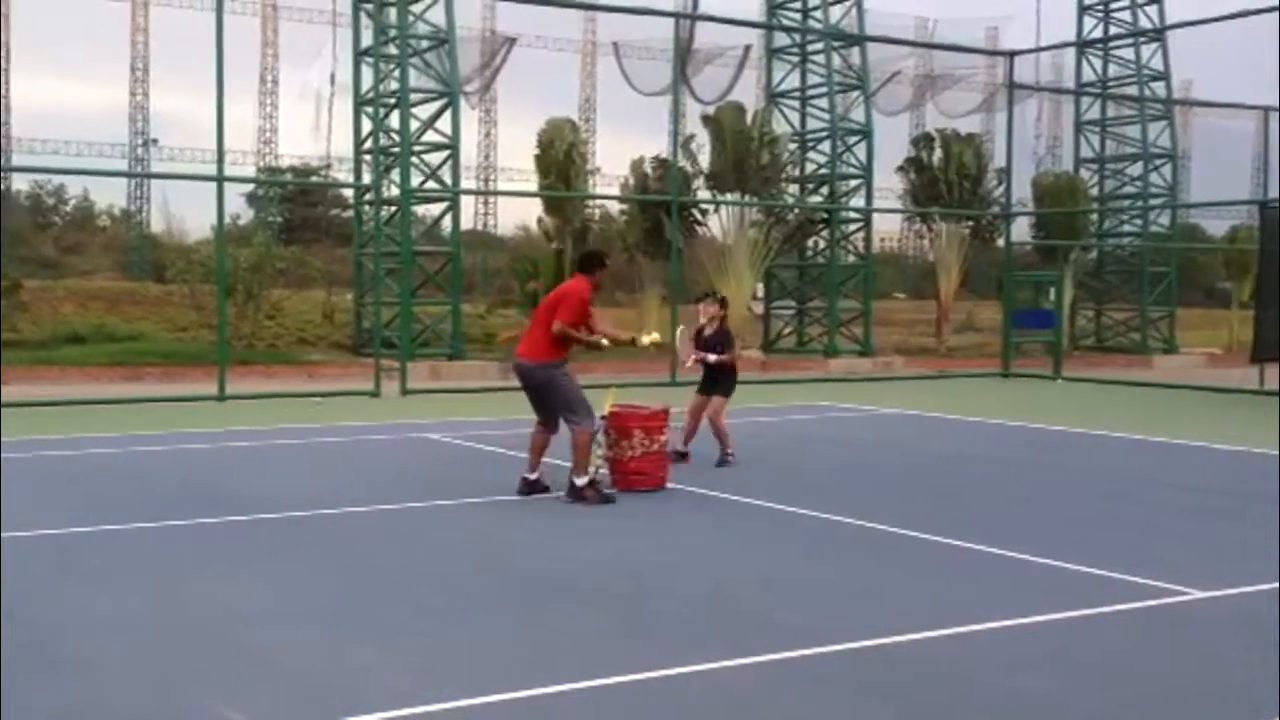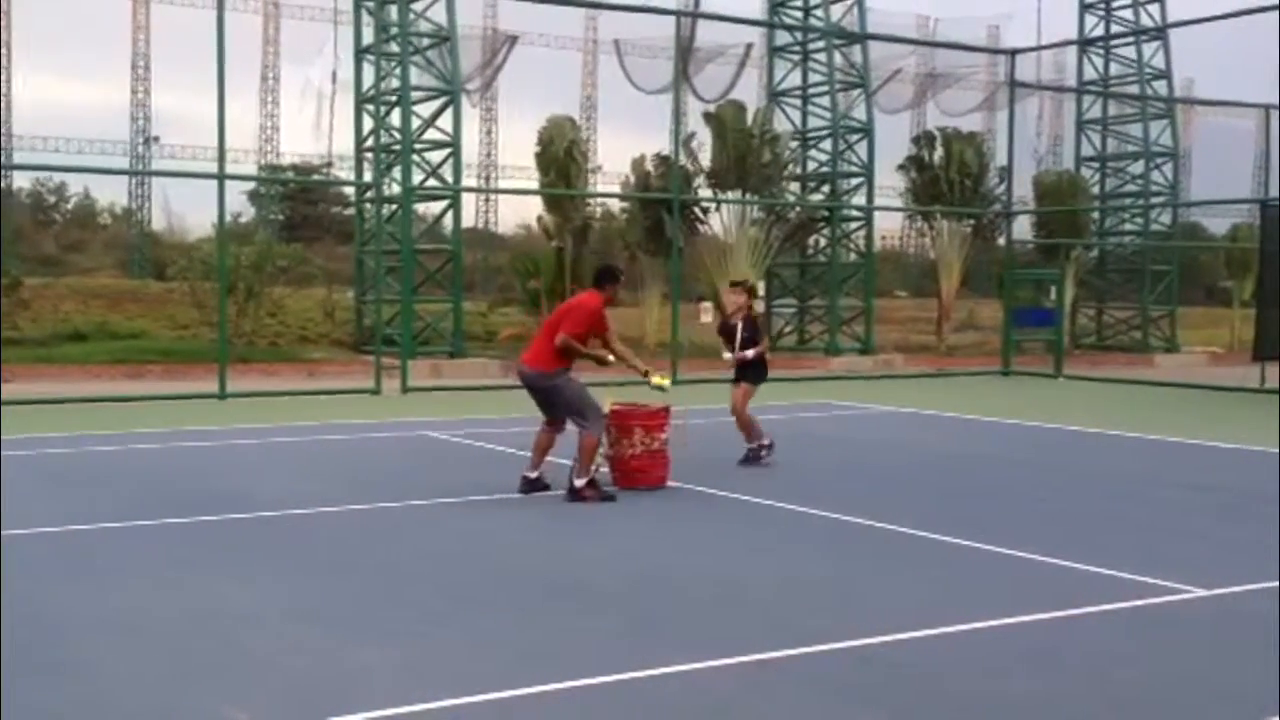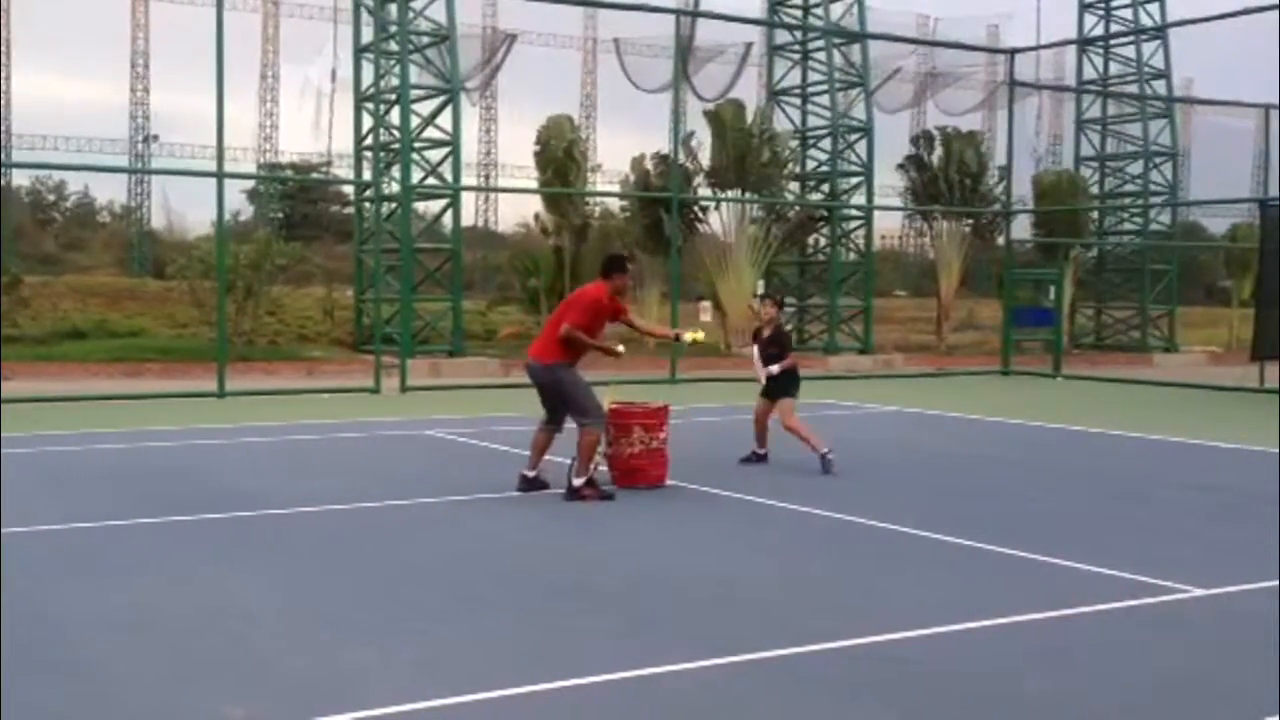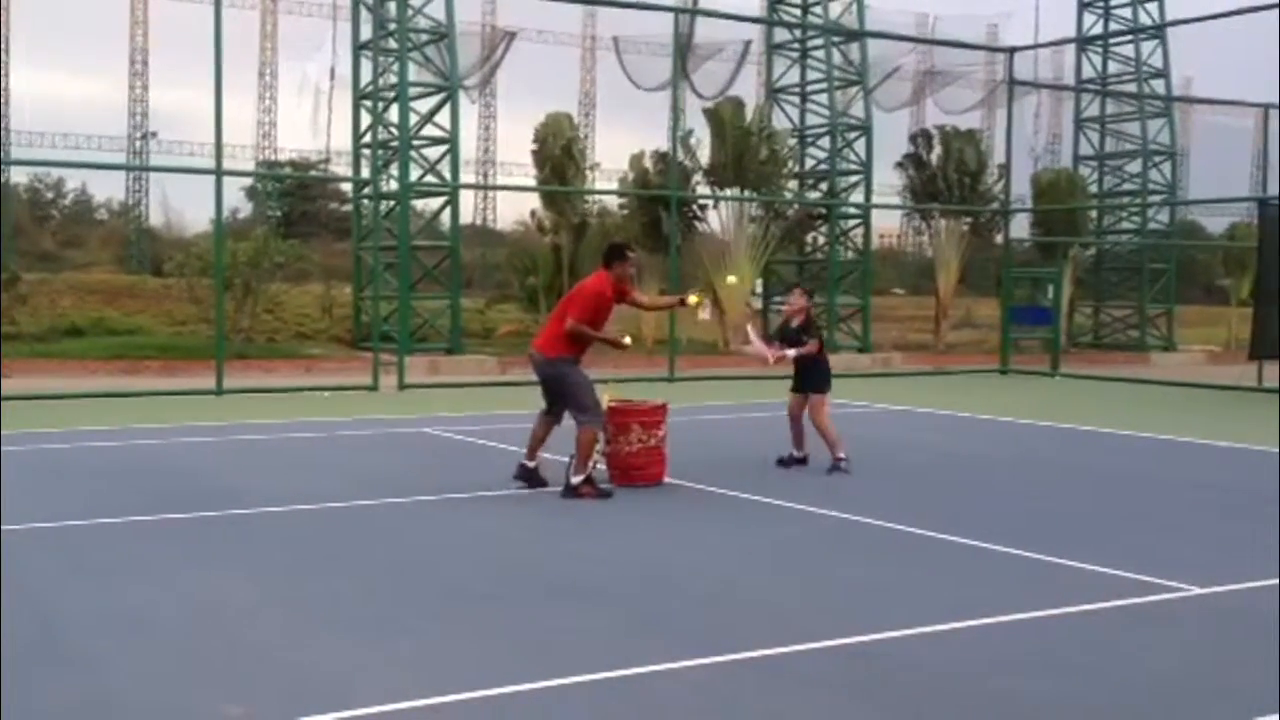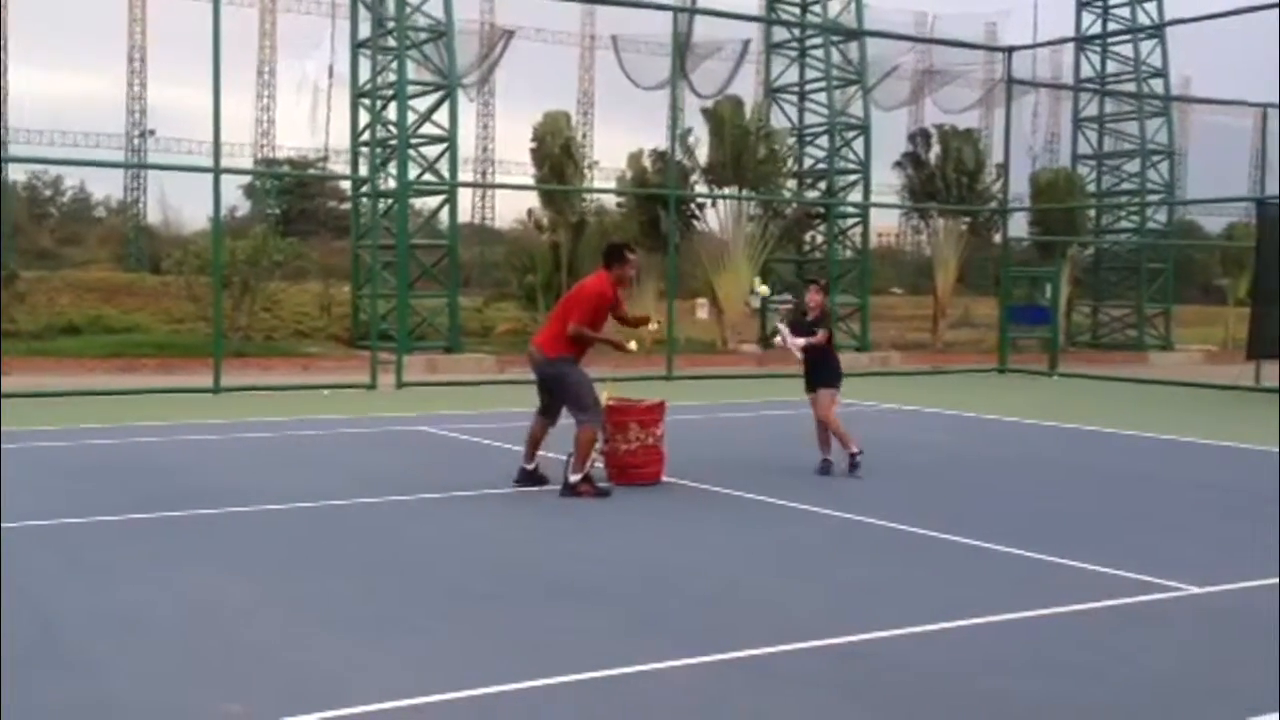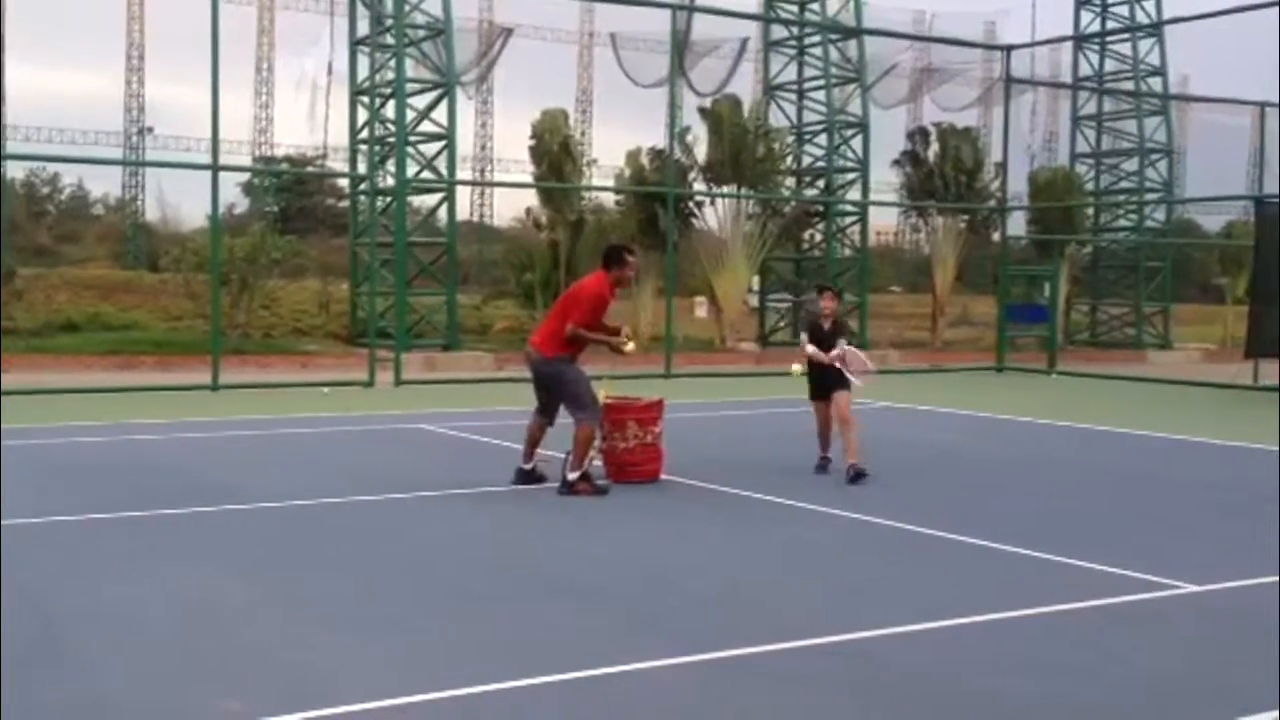
dt=0.2s
person 1, frame 1
left shoulder: (571, 288)
right shoulder: (580, 292)
left elbow: (596, 328)
right elbow: (558, 329)
left wrist: (632, 339)
right wrist: (588, 342)
left hip: (525, 361)
right hip: (544, 364)
left knee: (547, 421)
right knee: (583, 420)
left ankle: (530, 478)
right ankle: (580, 484)
person 1, frame 2
left shoulder: (595, 311)
right shoulder: (586, 306)
left elbow: (614, 346)
right elbow: (561, 342)
left wrist: (645, 370)
right wrist: (592, 355)
left hip: (530, 369)
right hip: (547, 372)
left knee: (554, 421)
right knee: (593, 421)
left ankle: (531, 477)
right ankle: (580, 485)
person 1, frame 3
left shoulder: (609, 300)
right shoulder: (592, 296)
left elbow: (639, 324)
right elbow: (565, 332)
left wrist: (675, 334)
right wrist: (601, 346)
left hip: (539, 362)
right hip: (552, 365)
left knee: (553, 419)
right knee: (593, 420)
left ankle: (529, 475)
right ankle: (579, 484)
person 1, frame 4
left shoulder: (612, 288)
right shoulder: (595, 288)
left elbow: (644, 301)
right elbow: (571, 327)
left wrist: (681, 301)
right wrist: (607, 339)
left hip: (544, 354)
right hip: (557, 358)
left knee: (553, 411)
right knee: (591, 417)
left ankle: (528, 466)
right ankle: (578, 482)
person 1, frame 5
left shoulder: (608, 289)
right shoulder: (596, 289)
left elbow: (624, 318)
right elbow: (573, 331)
left wrist: (642, 320)
right wrist: (610, 341)
left hip: (542, 353)
right hip: (557, 358)
left knee: (548, 412)
right knee: (591, 416)
left ankle: (528, 469)
right ankle: (576, 481)
person 1, frame 6
left shoulder: (601, 287)
right shoulder: (594, 290)
left elbow: (593, 325)
right elbow: (571, 331)
left wrist: (617, 332)
right wrist: (607, 341)
left hip: (538, 352)
right hip: (554, 357)
left knee: (545, 412)
right knee: (589, 414)
left ankle: (526, 469)
right ankle: (574, 479)
person 2, frame 1
left shoulder: (724, 333)
right shoulder: (700, 332)
left elbow: (731, 357)
right elbow: (697, 352)
left wrist: (710, 357)
right wrist: (697, 357)
left hip: (725, 379)
right hip: (709, 377)
left knee: (714, 416)
right knee: (694, 414)
left ankle: (727, 451)
right ankle: (682, 449)
person 2, frame 2
left shoulder: (752, 321)
right shoulder: (726, 322)
left elbow: (764, 346)
right elbow: (726, 345)
left wrist: (748, 354)
right wrist: (729, 355)
left hip: (755, 368)
right hip: (740, 368)
left knee: (738, 407)
right knee: (735, 409)
left ankle: (763, 442)
right ankle: (754, 447)
person 2, frame 3
left shoulder: (781, 333)
right shoulder: (758, 333)
left elbow: (791, 360)
right elbow: (758, 357)
left wrist: (773, 369)
right wrist: (760, 369)
left hip: (787, 380)
right hip: (772, 381)
left knee: (788, 421)
right knee: (759, 416)
left ankle: (823, 452)
right ankle: (760, 452)
person 2, frame 4
left shoulder: (811, 323)
right shoulder: (785, 325)
left elbow: (812, 348)
right elbow: (776, 347)
left wrist: (789, 353)
right wrist: (776, 354)
left hip: (818, 373)
right hip: (801, 373)
left knee: (818, 417)
right knee: (794, 413)
left ankle: (839, 457)
right ankle: (799, 454)
person 2, frame 5
left shoulder: (825, 317)
right shoulder: (798, 317)
left elbow: (821, 338)
left wrist: (800, 341)
left hip: (828, 370)
right hip: (811, 370)
left knee: (824, 415)
right knee: (820, 418)
left ankle: (853, 451)
right ankle: (826, 459)
person 2, frame 6
left shoulder: (841, 326)
right shoulder: (811, 324)
left elbow: (841, 347)
right elbow: (805, 344)
left wrist: (834, 355)
right wrist: (815, 353)
left hip: (838, 377)
right hip: (817, 378)
left knee: (844, 416)
right knee: (824, 422)
left ankle: (853, 465)
right ankle: (825, 456)
